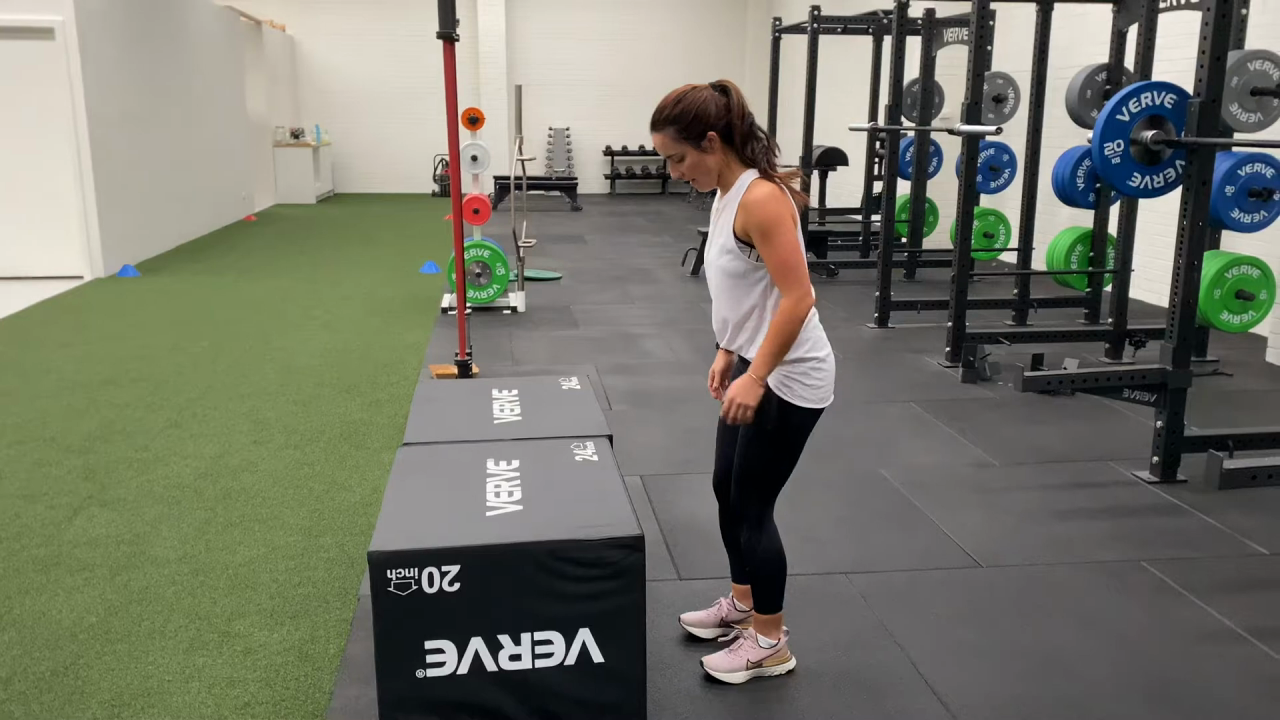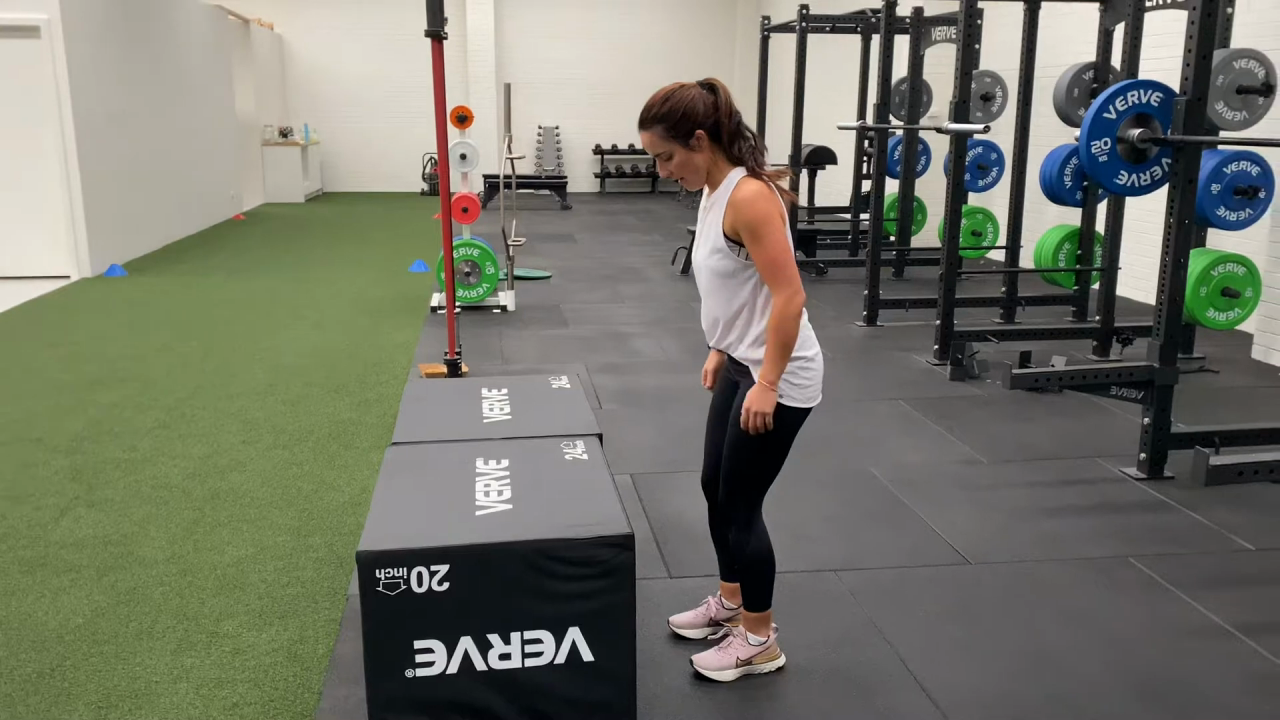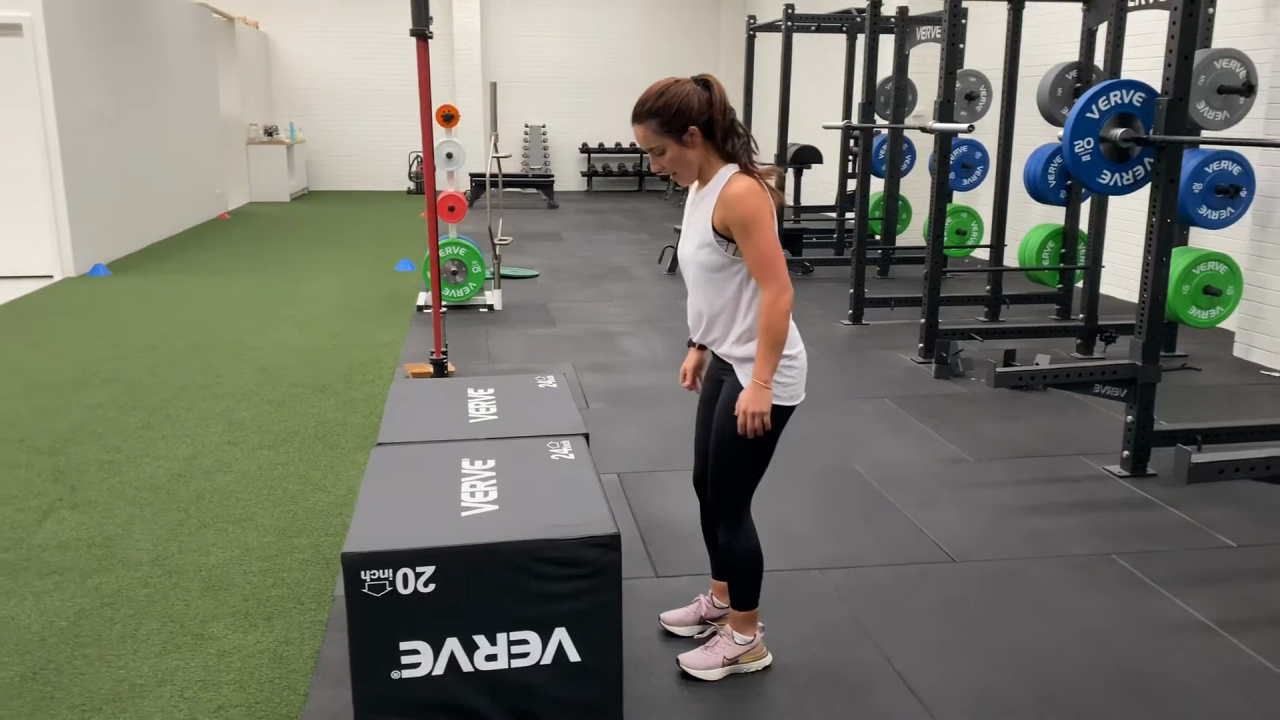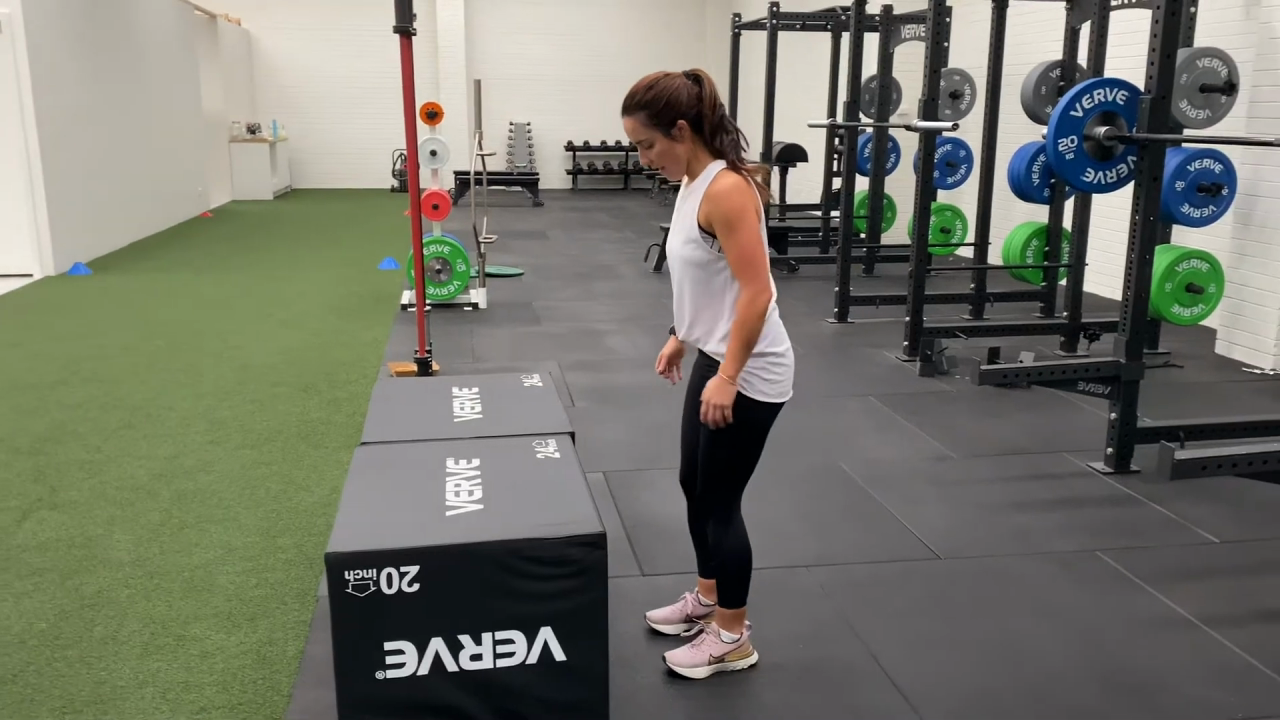
dt=0.3s
person 1, frame 1
left shoulder: (761, 199)
right shoulder: (727, 195)
left elbow: (797, 297)
left wrist: (753, 379)
right wrist: (727, 353)
left hip: (789, 378)
right hip: (755, 364)
left knee: (751, 503)
right knee: (728, 490)
left ankle: (770, 642)
right ankle: (742, 604)
person 1, frame 2
left shoulder: (749, 196)
right shoulder: (714, 193)
left elbow: (789, 295)
left wrist: (768, 383)
right wrist: (720, 352)
left hip: (778, 376)
right hip: (743, 364)
left knee: (740, 502)
right knee: (716, 488)
left ankle: (759, 640)
right ankle: (731, 602)
person 1, frame 3
left shoulder: (740, 193)
right shoulder: (702, 189)
left elbow: (777, 292)
left wrist: (761, 385)
right wrist: (699, 347)
left hip: (758, 374)
right hip: (726, 363)
left knee: (729, 501)
right knee: (708, 488)
left ankle: (746, 639)
right ankle: (721, 601)
person 1, frame 4
left shoulder: (726, 189)
right shoulder: (693, 184)
left elbow: (756, 291)
left wrist: (728, 379)
right wrist: (681, 336)
left hip: (749, 373)
right hip: (714, 359)
left knee: (719, 499)
right knee: (695, 486)
left ankle: (732, 638)
right ankle: (708, 597)
